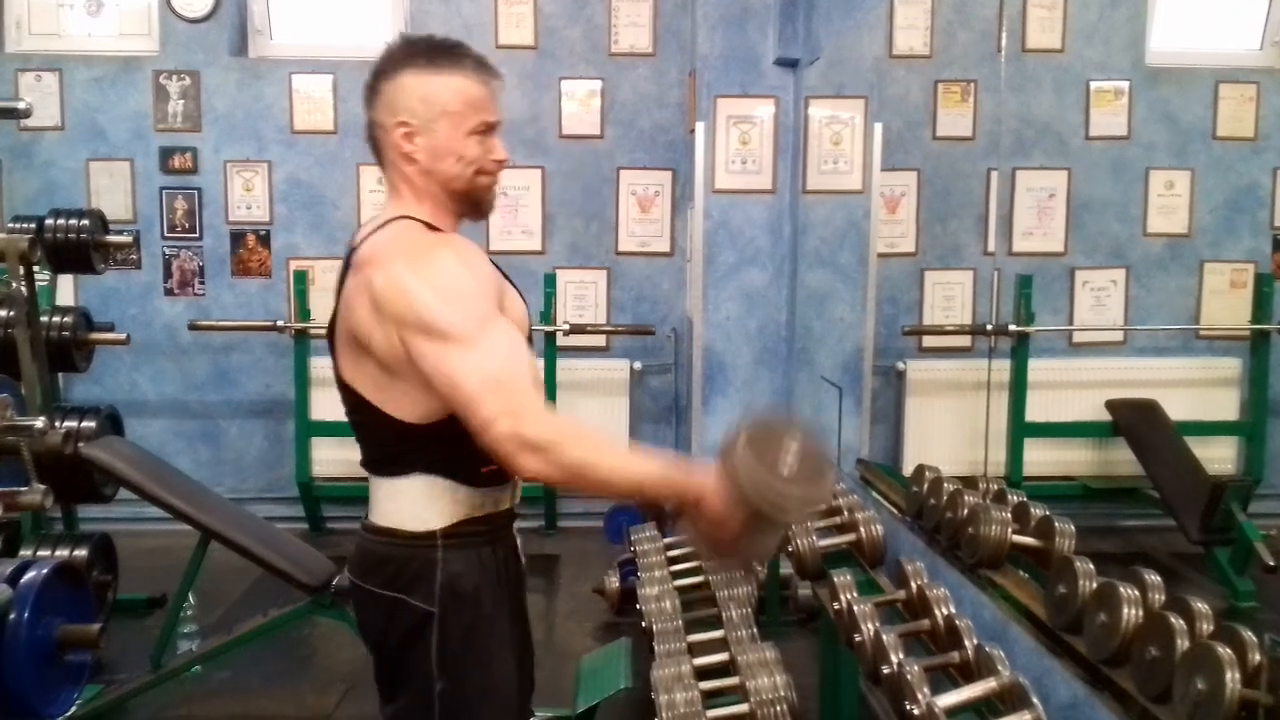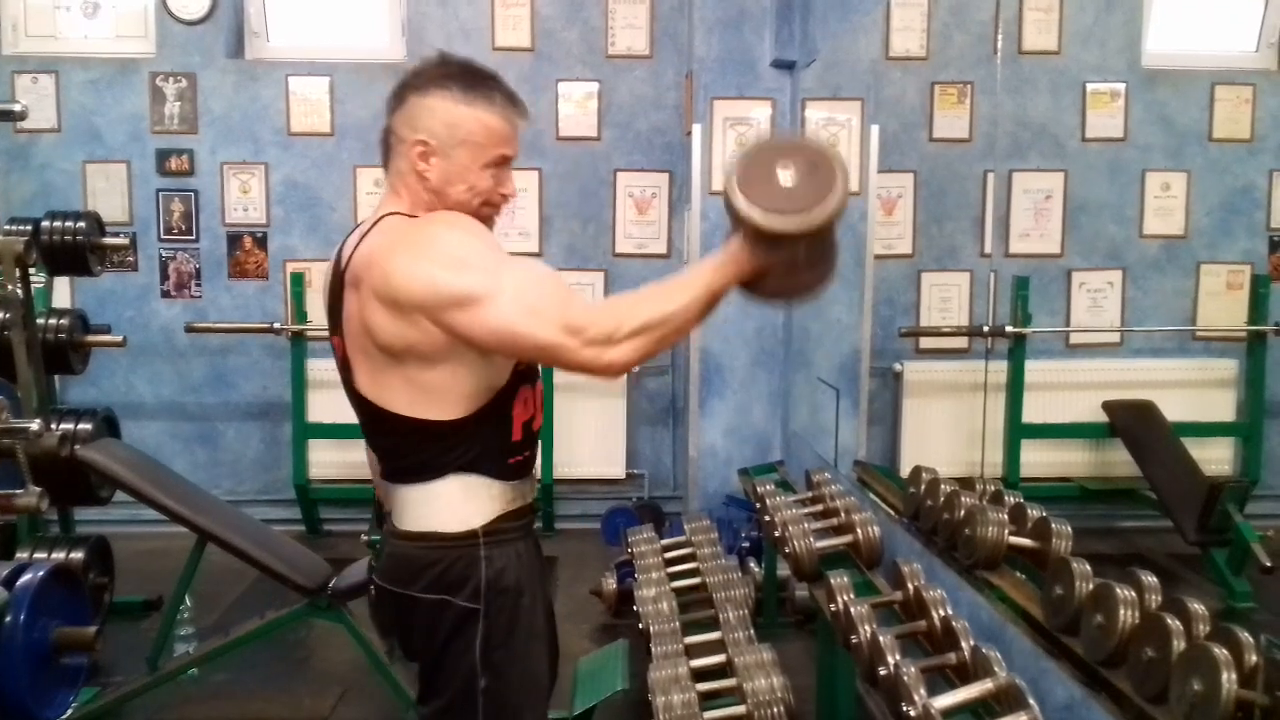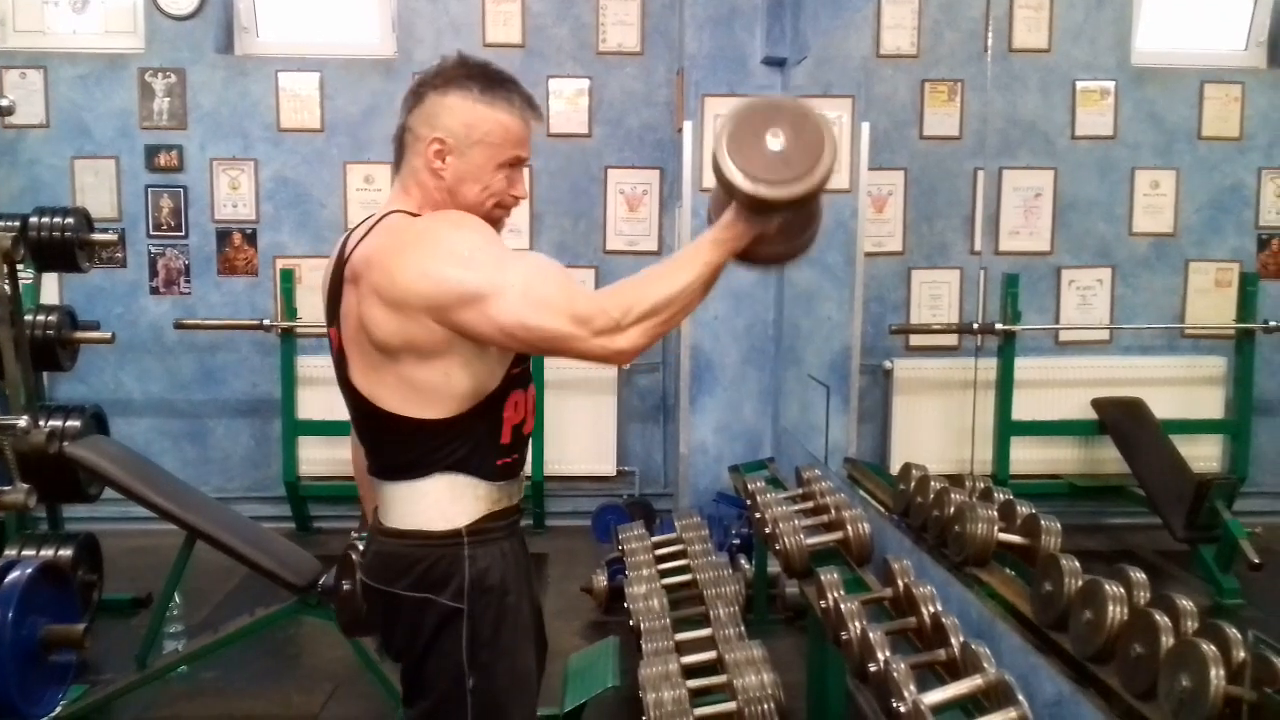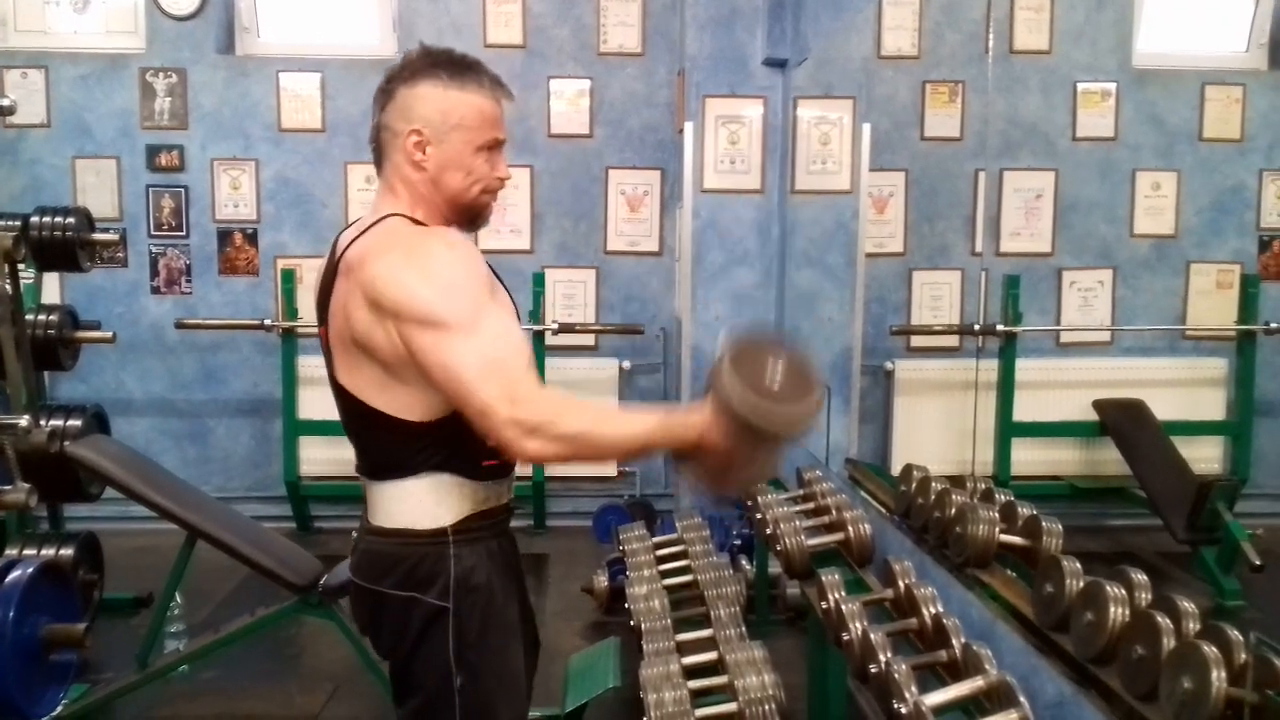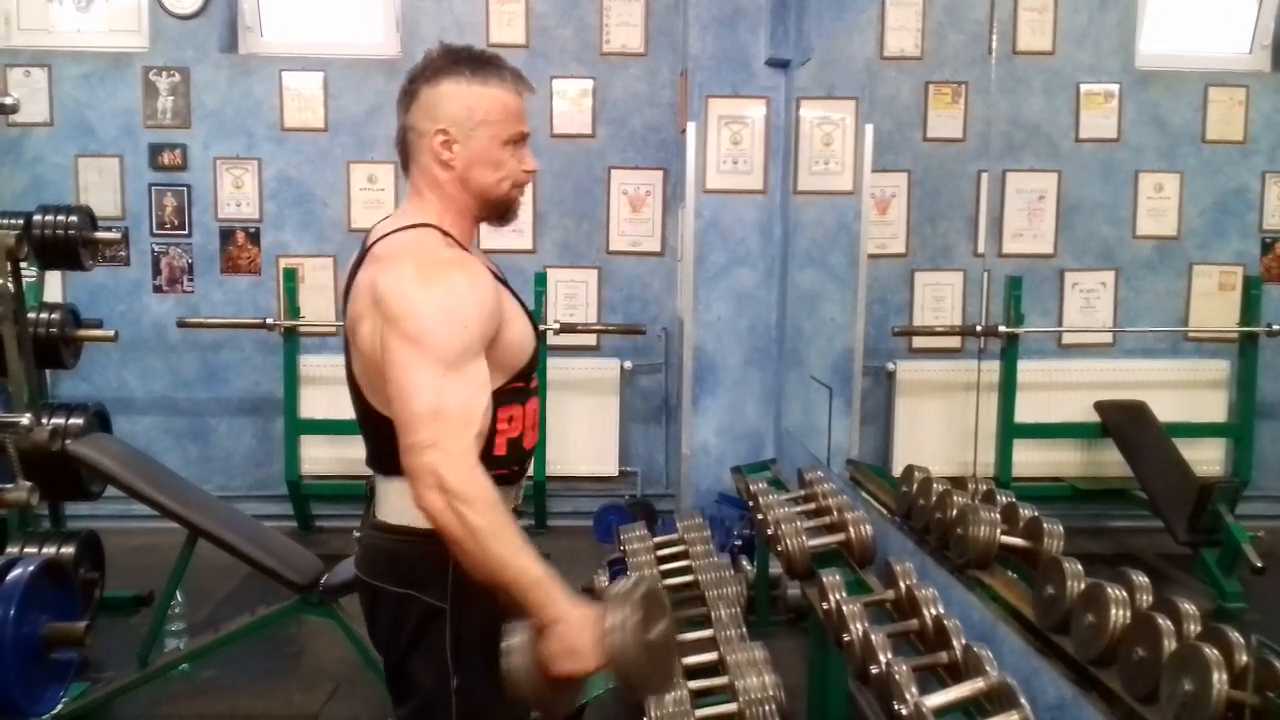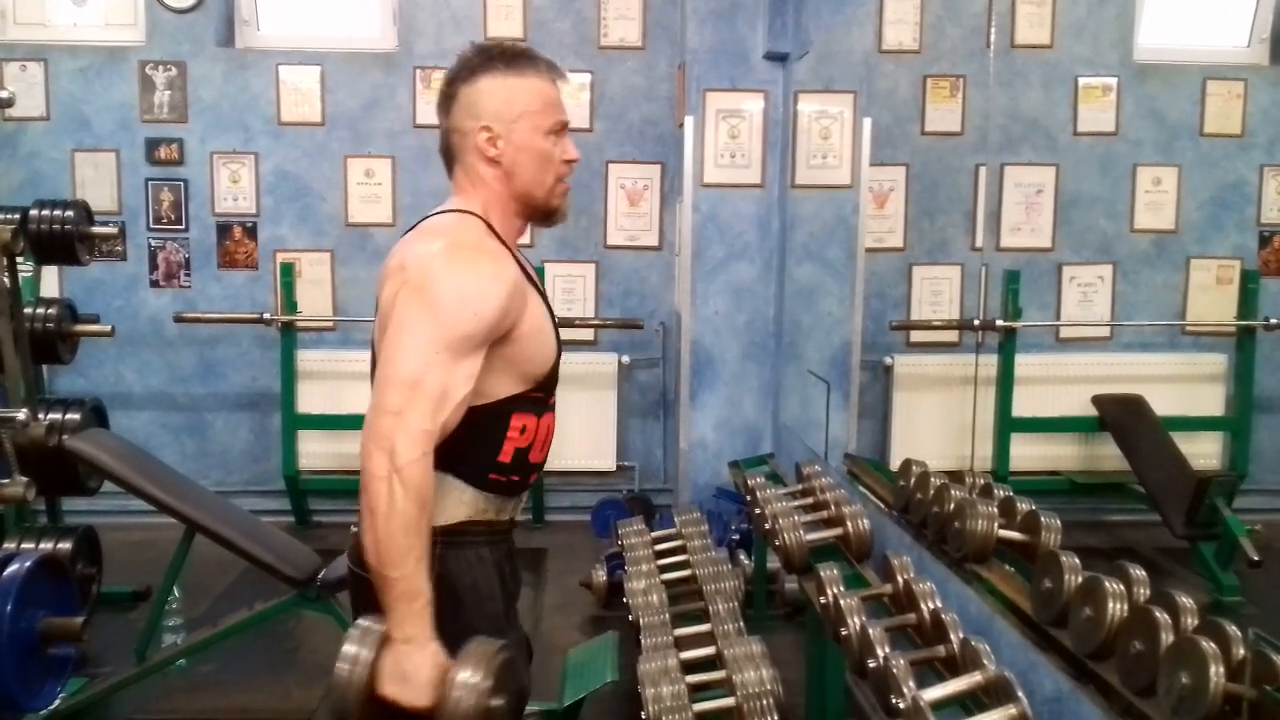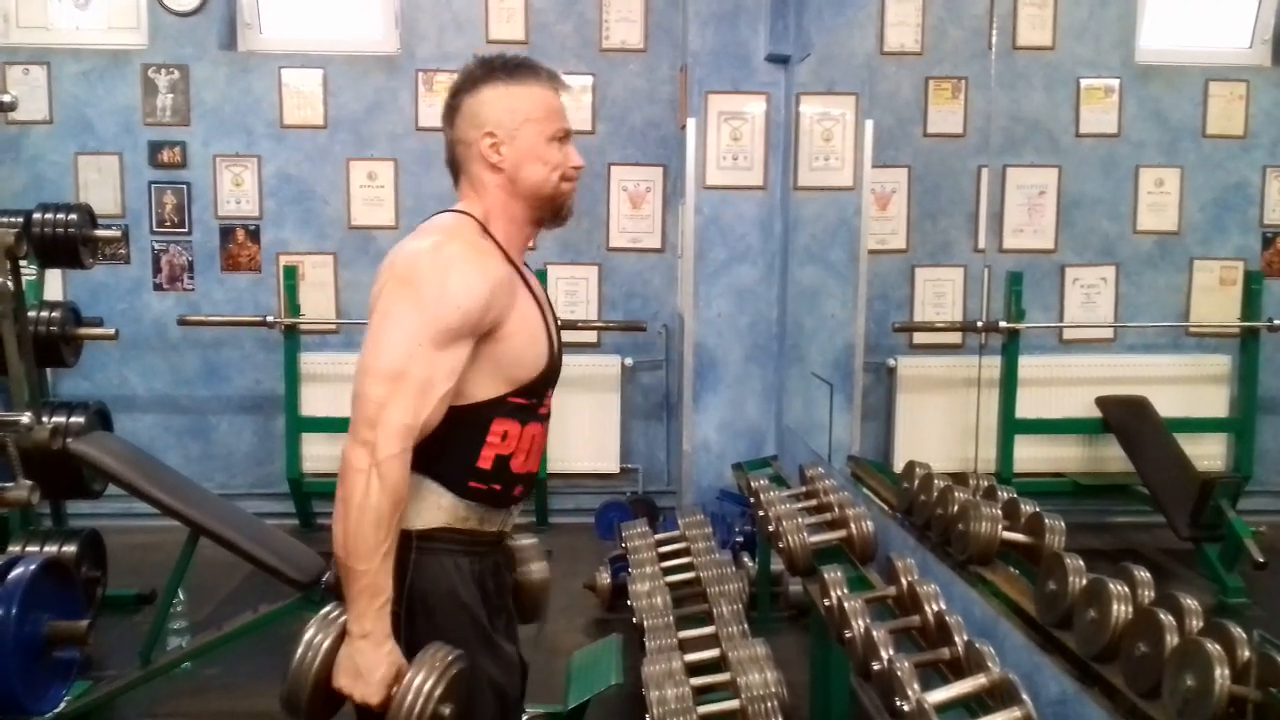
dt=0.3s
person 1, frame 1
left shoulder: (407, 249)
right shoulder: (423, 264)
right elbow: (530, 440)
right wrist: (689, 483)
left hip: (447, 553)
right hip: (438, 569)
person 1, frame 2
left shoulder: (377, 252)
right shoulder: (427, 252)
right elbow: (598, 340)
right wrist: (735, 262)
left hip: (443, 552)
right hip: (471, 567)
person 1, frame 3
left shoulder: (375, 250)
right shoulder: (432, 252)
right elbow: (606, 328)
left wrist: (385, 542)
right wrist: (733, 231)
left hip: (426, 549)
right hip: (456, 565)
person 1, frame 4
left shoulder: (378, 249)
right shoulder: (414, 260)
right elbow: (528, 423)
right wrist: (689, 427)
left hip: (433, 551)
right hip: (441, 567)
person 1, frame 5
left shoulder: (414, 253)
right shoulder: (431, 276)
right elbow: (446, 481)
right wrist: (557, 610)
left hip: (443, 558)
right hip: (441, 571)
person 1, frame 6
left shoulder: (480, 255)
right shoulder: (462, 264)
right elbow: (396, 452)
right wrist: (411, 635)
left hip: (467, 553)
right hip: (436, 565)
person 1, frame 7
left shoulder: (499, 267)
right shoulder: (451, 263)
right elbow: (377, 447)
right wrist: (368, 631)
left hip: (470, 564)
right hip: (421, 572)
